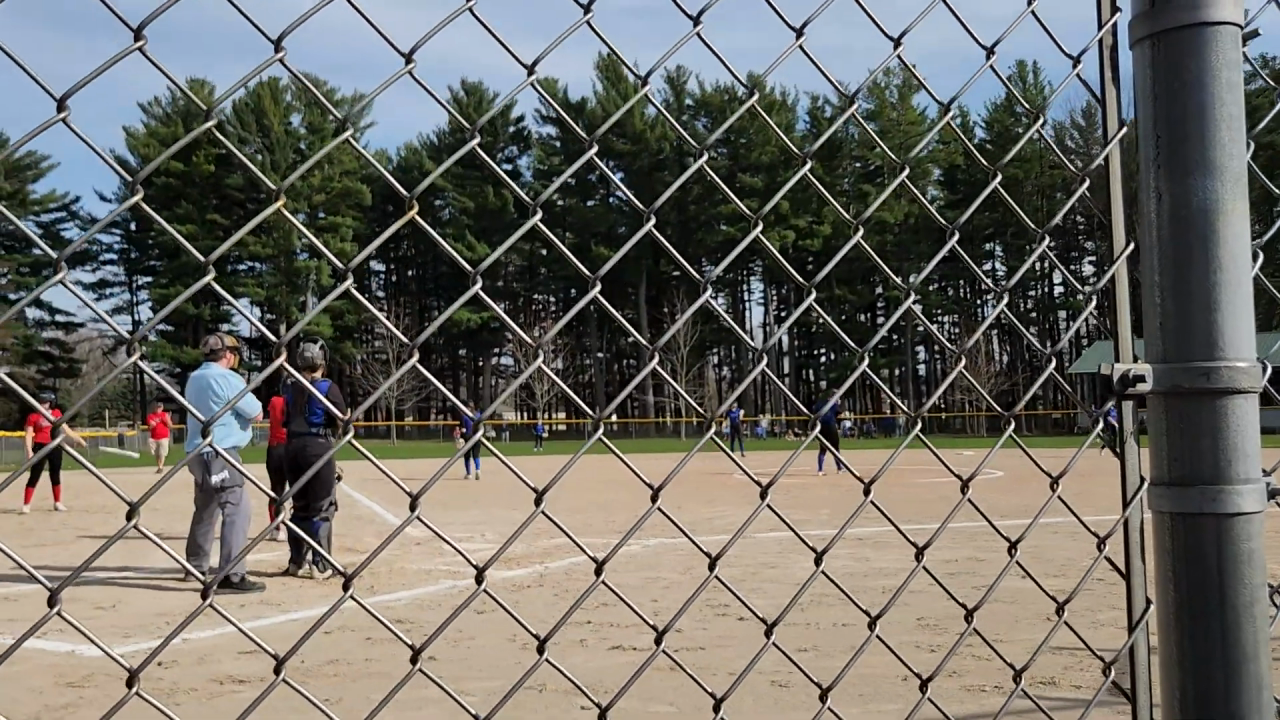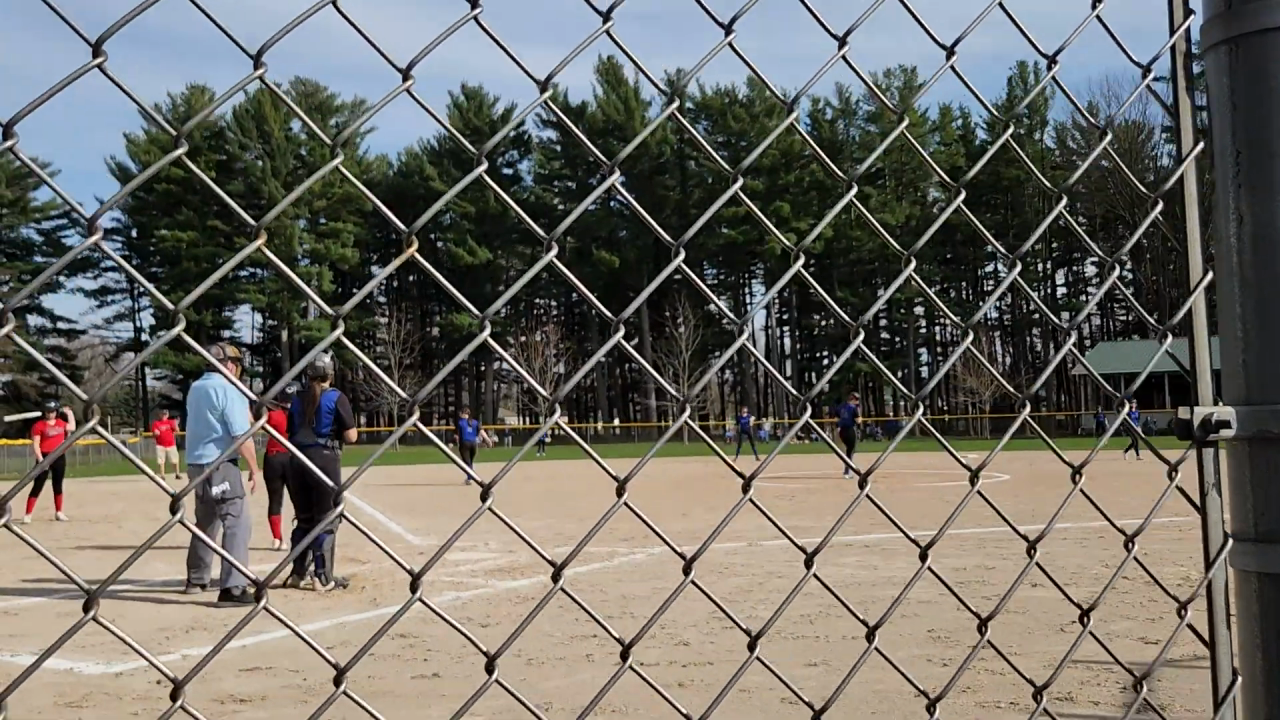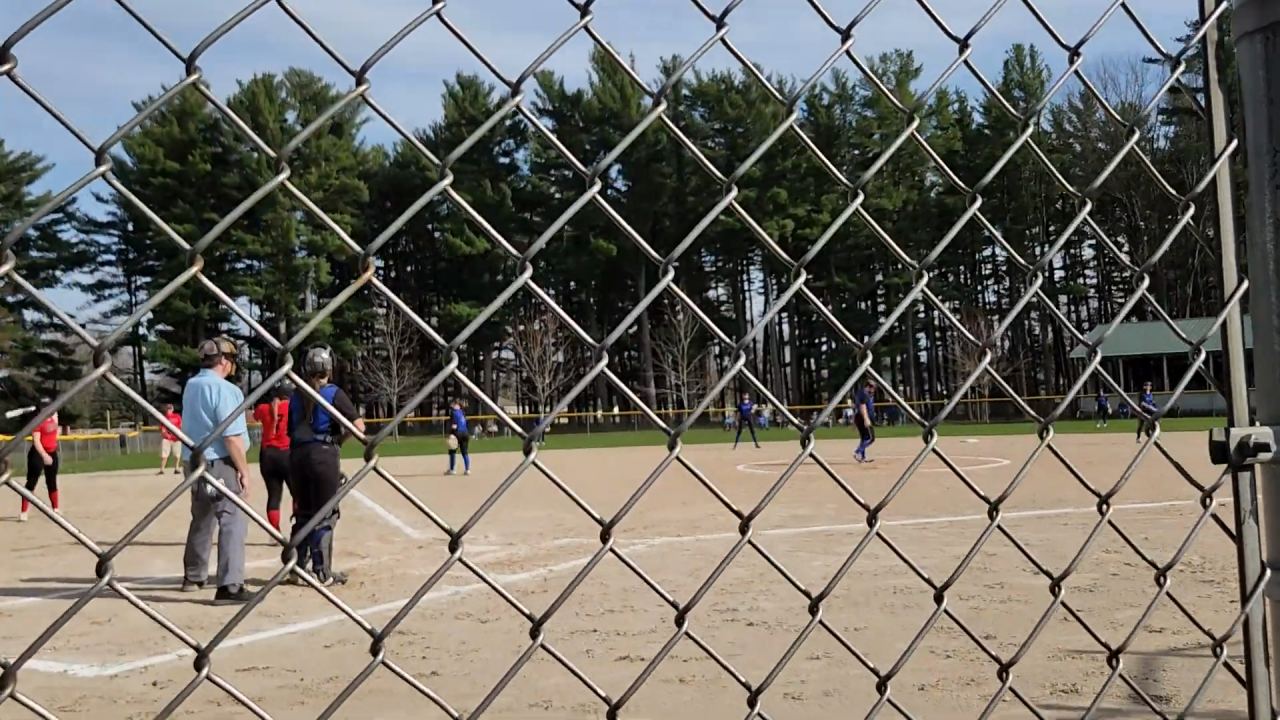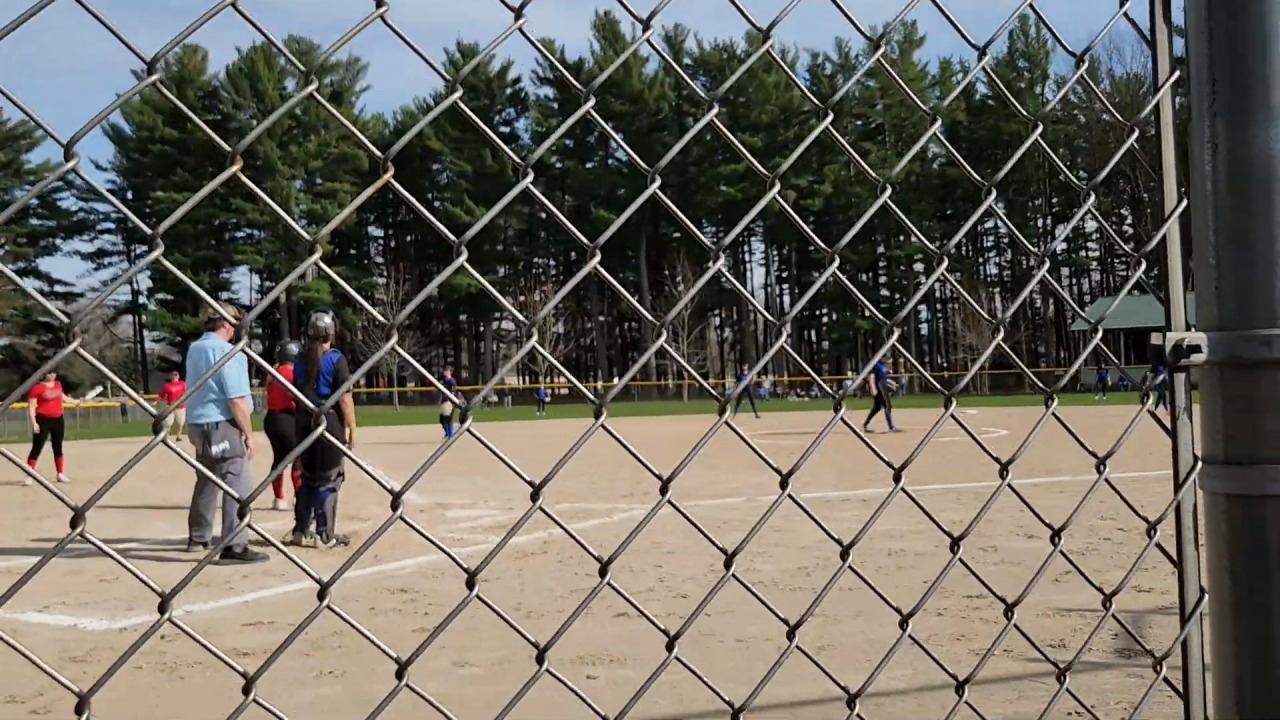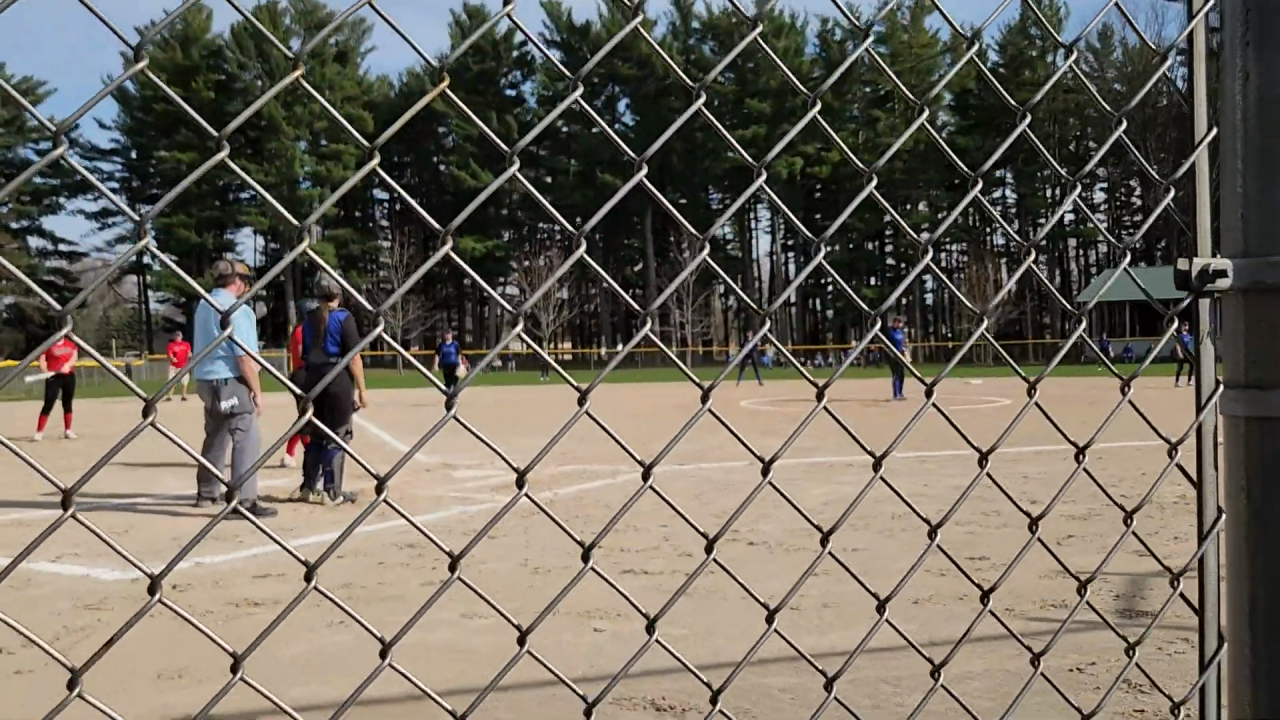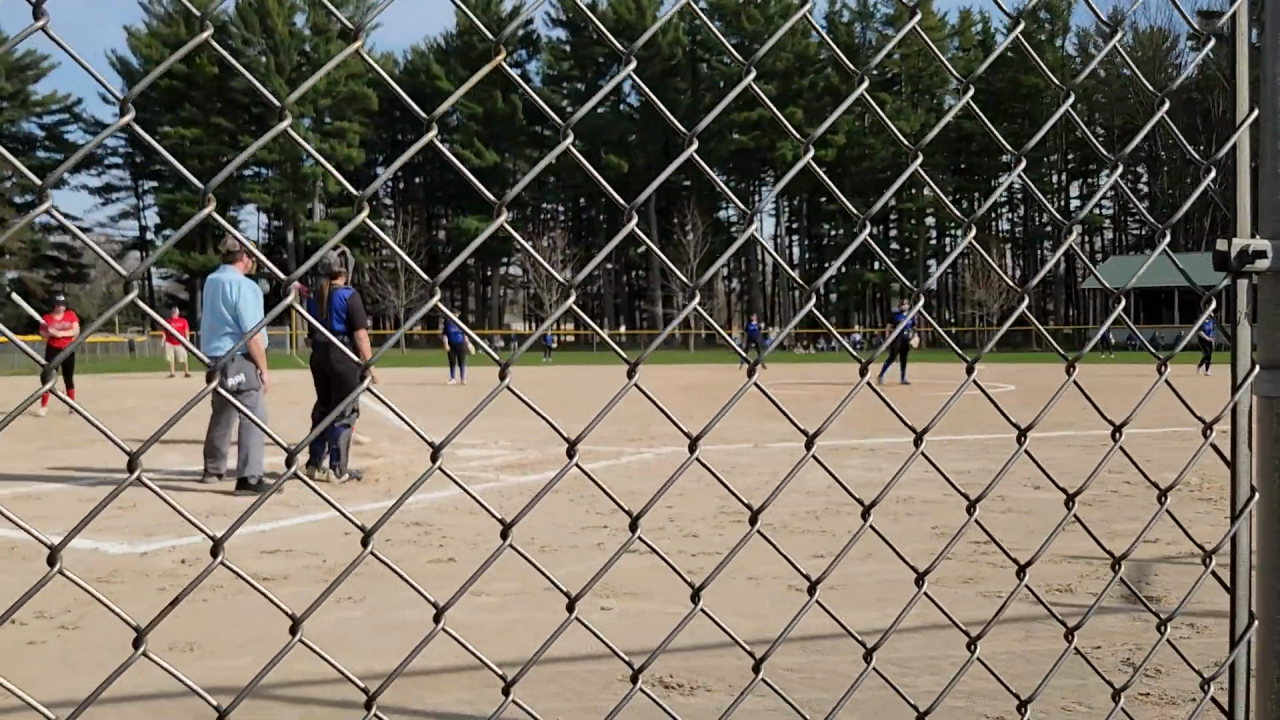
dt=0.4s
person 1, frame 1
left shoulder: (193, 379)
right shoulder: (228, 379)
right elbow: (256, 414)
right wrist: (244, 391)
left hip: (198, 452)
right hip: (220, 454)
left knee: (205, 511)
right knee: (237, 511)
left ankle: (196, 565)
right ankle: (231, 576)
person 1, frame 2
left shoulder: (194, 390)
right shoulder: (229, 390)
right elbow: (241, 437)
left wrist: (245, 415)
right wrist: (254, 469)
left hip: (197, 464)
right hip: (221, 466)
left knee: (205, 522)
right knee: (237, 523)
left ankle: (196, 579)
right ankle: (232, 589)
person 1, frame 3
left shoulder: (191, 386)
right shoulder: (225, 389)
right elbow: (232, 437)
right wrist: (244, 471)
left hip: (194, 462)
right hip: (217, 463)
left knee: (202, 520)
right knee: (233, 521)
left ankle: (193, 577)
right ankle: (229, 587)
person 1, frame 4
left shoulder: (194, 349)
right shoulder: (228, 352)
right elbow: (236, 400)
right wrist: (248, 433)
left hip: (197, 424)
right hip: (221, 425)
left knee: (206, 481)
right knee: (238, 483)
left ankle: (198, 537)
right ankle: (234, 546)
person 1, frame 5
left shoulder: (202, 306)
right shoulder: (237, 310)
right elbow: (244, 357)
right wrist: (257, 391)
left hip: (206, 380)
right hip: (230, 382)
left knee: (215, 438)
right knee: (246, 439)
left ankle: (206, 493)
right ankle: (244, 502)
person 1, frame 6
left shoulder: (210, 281)
right shoulder: (244, 285)
right elbow: (251, 334)
right wrist: (264, 368)
left hip: (213, 357)
right hip: (237, 359)
left knee: (222, 413)
right knee: (253, 415)
left ankle: (213, 469)
right ankle: (249, 478)
person 2, frame 1
left shoulder: (292, 390)
right shoulder: (327, 387)
left elbow: (288, 423)
right elbow: (342, 423)
right wrist: (347, 421)
left hip: (293, 448)
right hip: (318, 448)
left knee: (301, 508)
right knee: (322, 509)
left ankle: (297, 562)
right ankle: (321, 566)
person 2, frame 2
left shoulder: (298, 400)
right shoulder: (336, 397)
left elbow: (291, 433)
right elbow: (351, 436)
right wrist: (335, 431)
left hip: (298, 459)
right hip: (324, 458)
left knee: (304, 518)
right knee: (326, 519)
left ankle: (298, 574)
right ankle: (323, 577)
person 2, frame 3
left shoulder: (296, 396)
right shoulder: (333, 393)
left elbow: (291, 431)
right elbow: (359, 426)
right wrist: (341, 431)
left hip: (297, 455)
right hip: (324, 455)
left knee: (303, 514)
right knee: (325, 516)
left ankle: (298, 569)
right ankle: (322, 573)
person 2, frame 4
left shoulder: (300, 360)
right shoulder: (335, 359)
right elbow: (344, 398)
right wrist: (351, 428)
left hip: (302, 420)
right hip: (328, 420)
left knee: (308, 477)
right knee: (329, 478)
left ankle: (300, 531)
right ankle: (324, 535)
person 2, frame 5
left shoulder: (309, 319)
right shoulder: (343, 317)
left elbow: (306, 355)
right elbow: (353, 357)
right wrist: (362, 389)
left hip: (311, 379)
right hip: (337, 379)
left knee: (316, 435)
right knee: (337, 437)
left ankle: (308, 488)
right ankle: (332, 492)
person 2, frame 6
left shoulder: (315, 296)
right shoulder: (349, 295)
left elbow: (314, 332)
right elbow: (360, 335)
right wrist: (370, 365)
left hip: (319, 356)
right hip: (344, 356)
left knee: (323, 411)
right knee: (343, 413)
left ankle: (314, 465)
right ankle: (338, 469)
